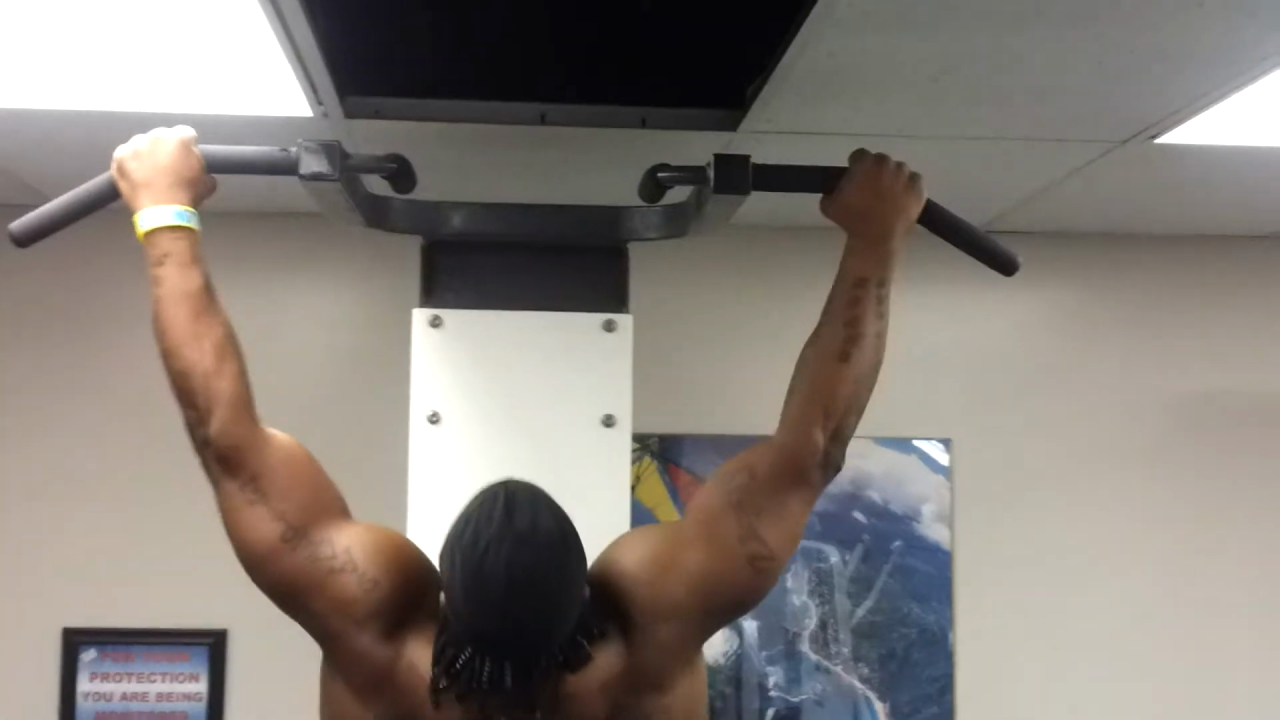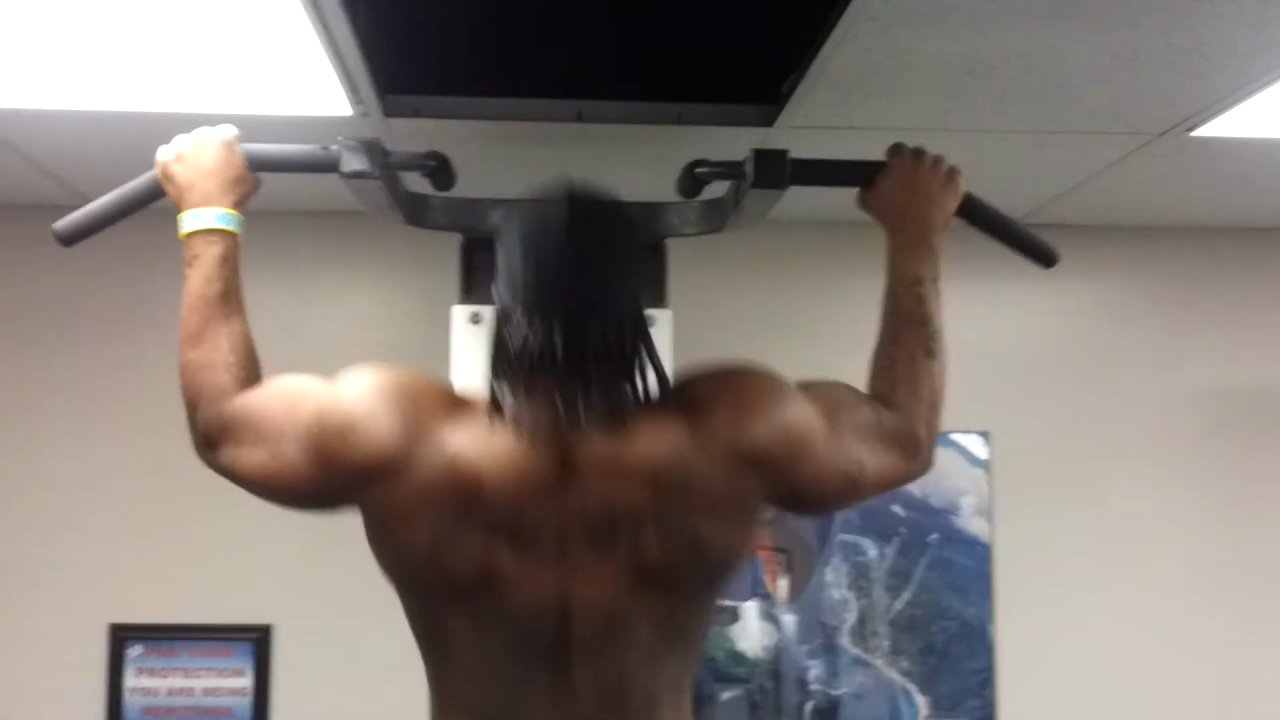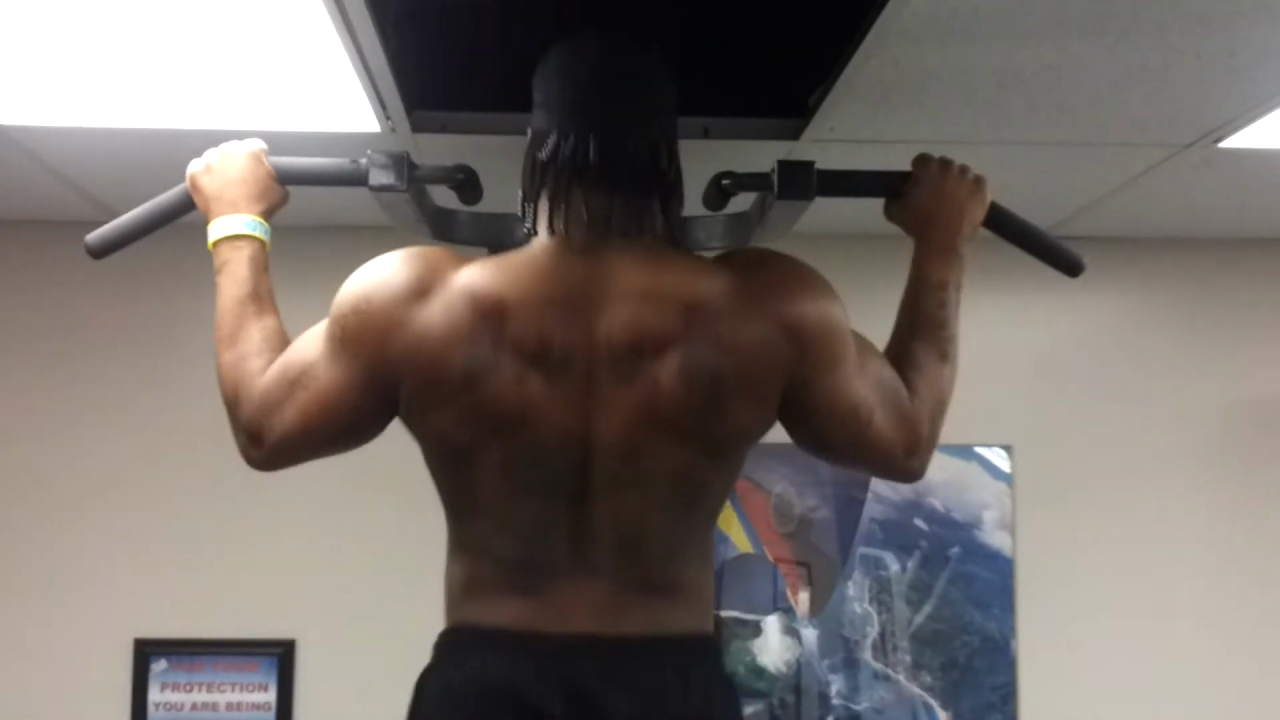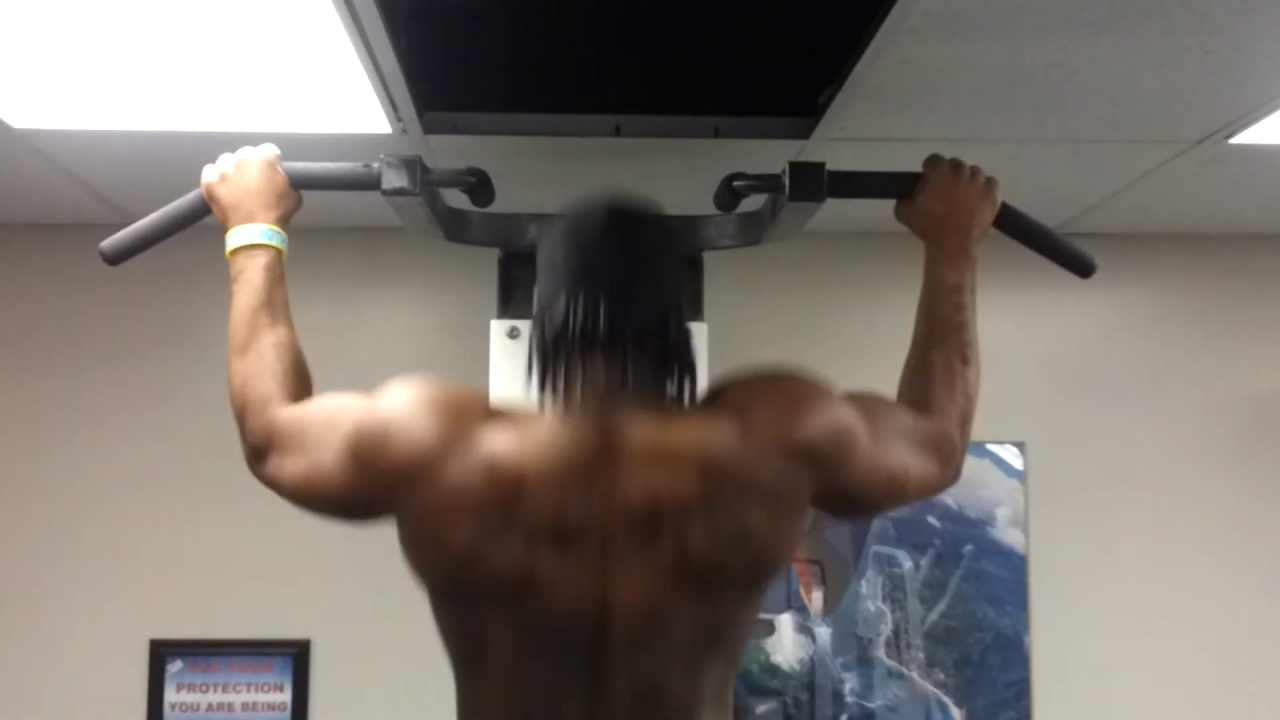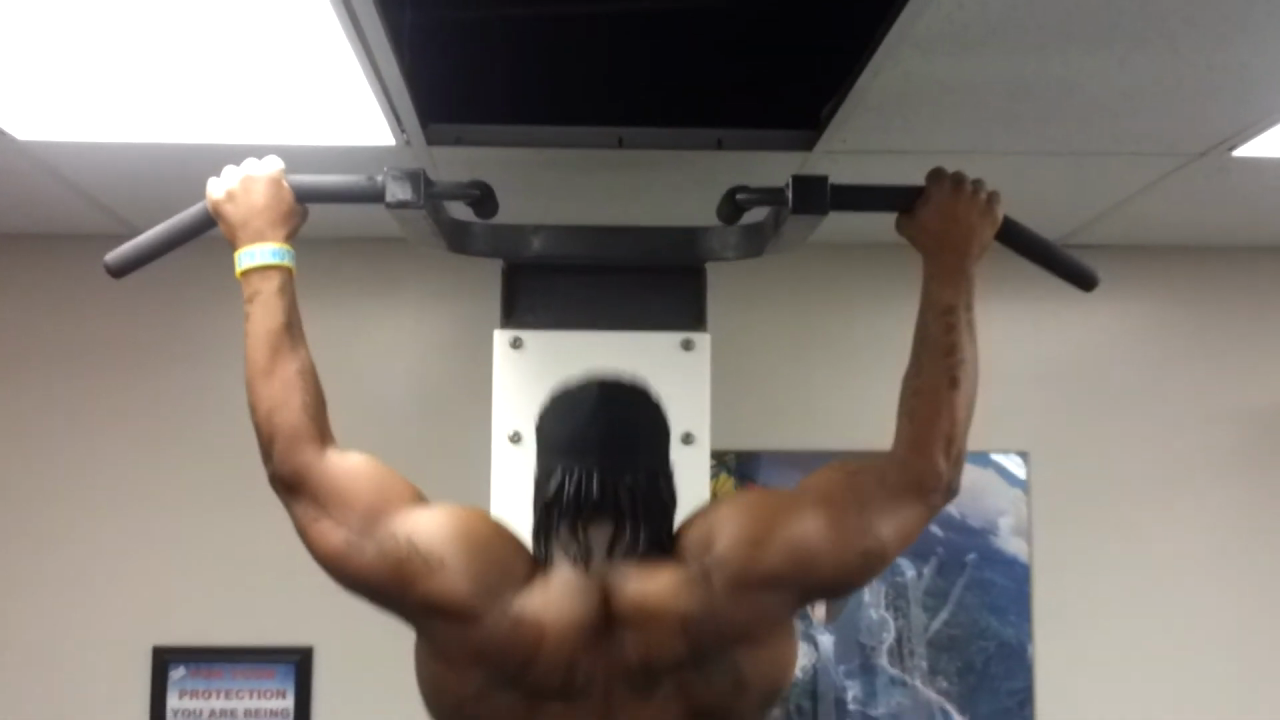
dt=1s
person 1, frame 1
left shoulder: (373, 636)
right shoulder: (650, 632)
left elbow: (227, 434)
right elbow: (810, 447)
left wrist: (166, 215)
right wrist: (872, 241)
person 1, frame 2
left shoulder: (399, 438)
right shoulder: (727, 442)
left elbow: (220, 420)
right elbow: (903, 433)
left wrist: (209, 215)
right wrist: (913, 237)
person 1, frame 3
left shoulder: (411, 297)
right shoulder: (765, 305)
left elbow: (258, 424)
right elbow: (909, 439)
left wrist: (238, 223)
right wrist: (938, 245)
person 1, frame 4
left shoulder: (440, 445)
right shoulder: (767, 442)
left elbow: (269, 436)
right elbow: (936, 449)
left wrist: (255, 233)
right wrist: (951, 249)
person 1, frame 5
left shoulder: (465, 587)
right shoulder: (744, 580)
left elbow: (297, 460)
right elbow: (926, 472)
left wrist: (264, 252)
right wrist: (949, 265)
